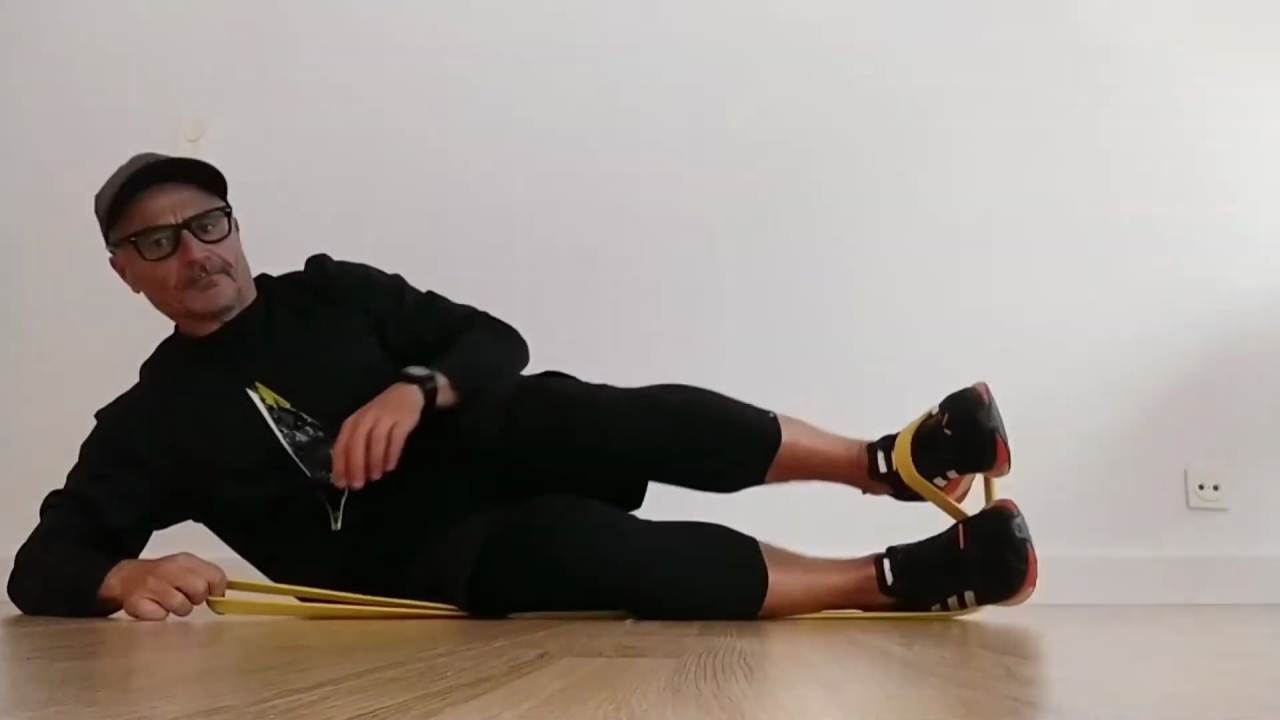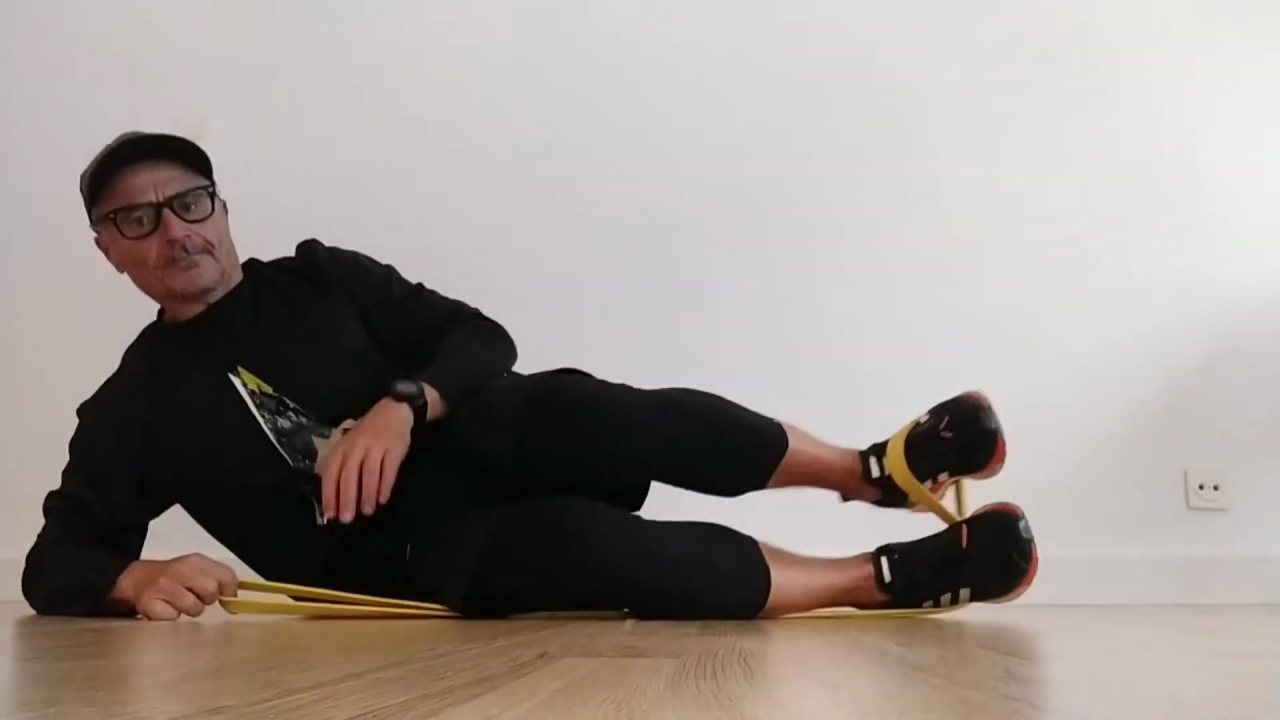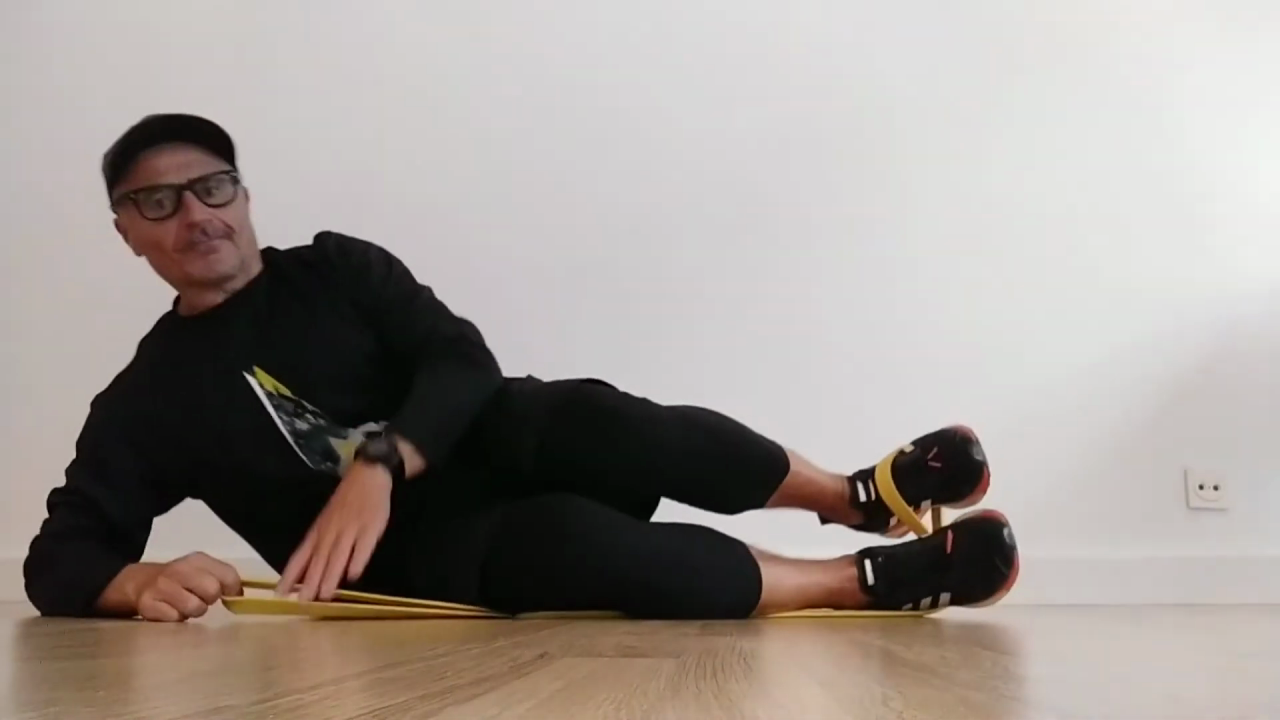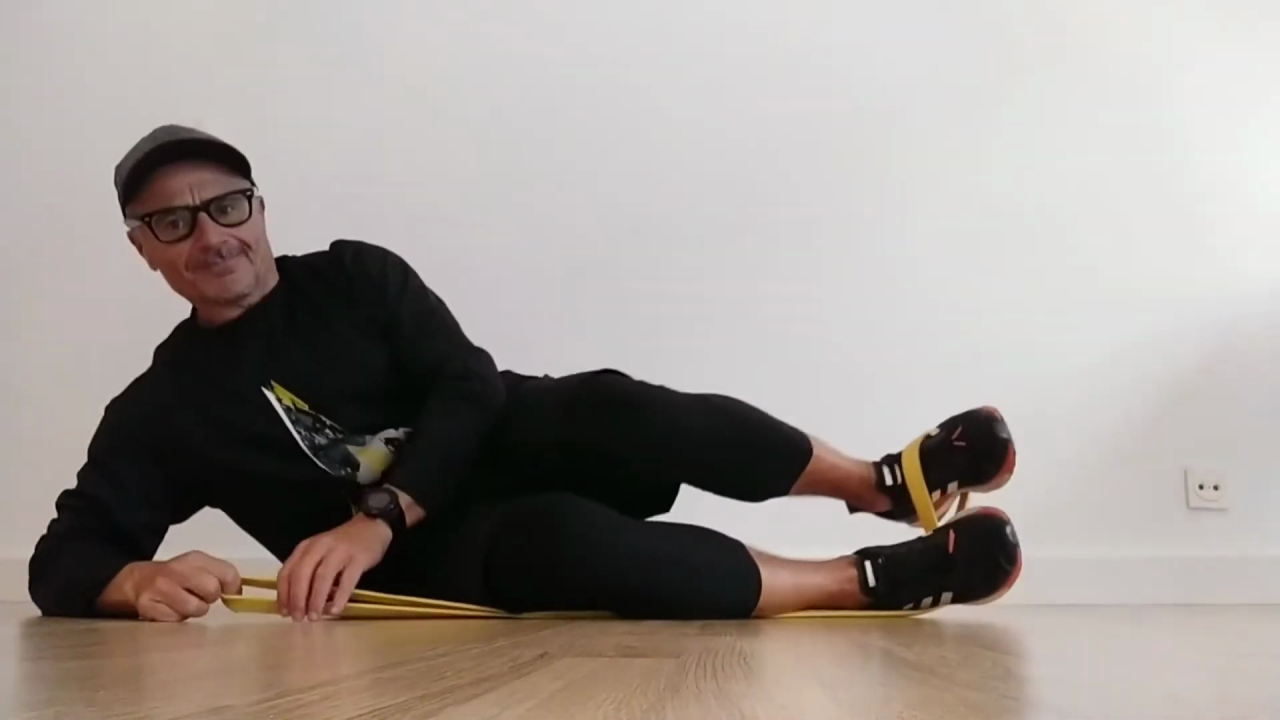
dt=0.3s
person 1, frame 1
left shoulder: (332, 291)
right shoulder: (146, 423)
left elbow: (495, 342)
left wrist: (415, 388)
right wrist: (127, 576)
left hip: (474, 456)
right hip: (417, 565)
left knee: (562, 416)
right knee: (568, 541)
left ankle: (886, 463)
right ankle: (891, 578)
person 1, frame 2
left shoulder: (322, 276)
right shoulder: (131, 410)
left elbow: (482, 341)
right elbow: (54, 564)
left wrist: (400, 405)
right wrist: (137, 580)
left hip: (468, 450)
right hip: (407, 561)
left knee: (579, 415)
right knee: (575, 544)
left ankle: (873, 469)
right ankle: (882, 576)
person 1, frame 3
left shoulder: (341, 266)
right shoulder: (145, 402)
left elbow: (462, 361)
right elbow: (56, 558)
left wrist: (375, 474)
right wrist: (132, 580)
left hip: (493, 442)
right hip: (424, 553)
left knee: (601, 427)
right knee: (570, 540)
left ankle: (858, 498)
right ankle: (871, 580)
person 1, frame 4
left shoulder: (358, 276)
right shoulder: (160, 409)
left elbow: (471, 391)
right elbow: (60, 563)
left wrist: (371, 520)
right wrist: (137, 581)
left hip: (511, 445)
right hip: (440, 558)
left knee: (612, 411)
right knee: (560, 541)
left ankle: (881, 483)
right ankle: (870, 580)
